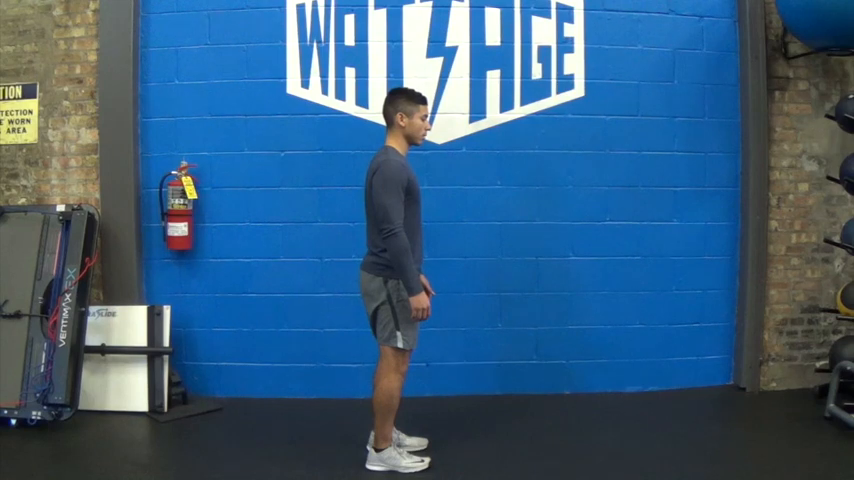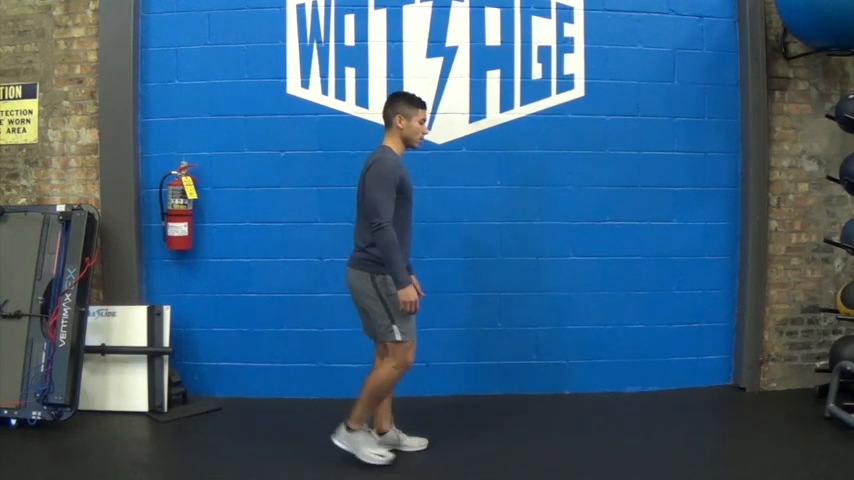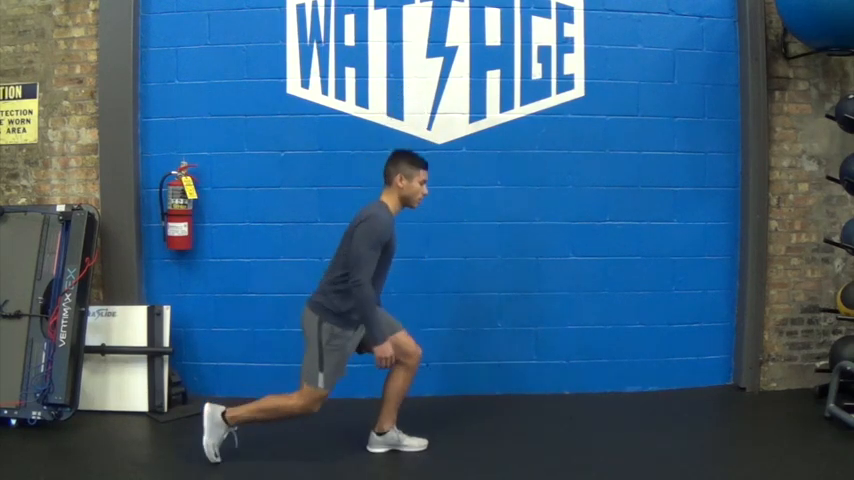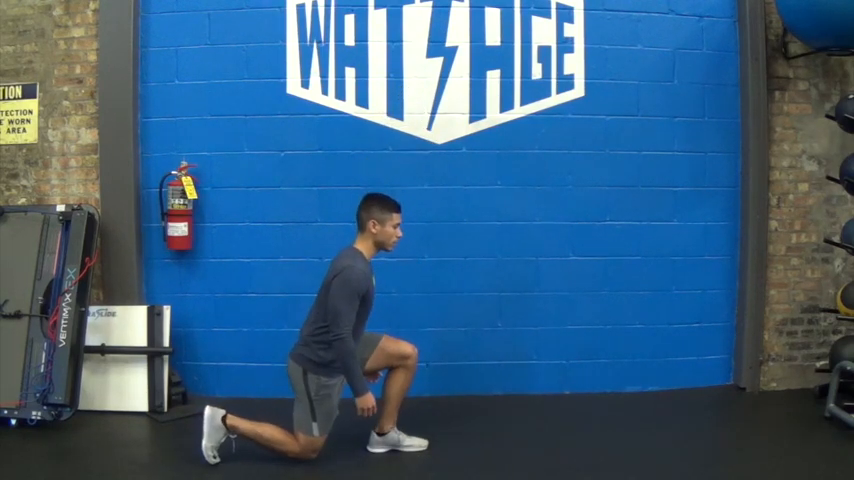
dt=0.7s
person 1, frame 1
left shoulder: (394, 163)
right shoulder: (390, 167)
right elbow: (392, 233)
left wrist: (416, 275)
right wrist: (413, 288)
left hip: (392, 276)
right hip: (389, 280)
left knee: (393, 360)
right knee: (395, 363)
left ankle: (385, 434)
right ankle: (381, 451)
person 1, frame 2
left shoulder: (390, 163)
right shoulder: (384, 164)
right elbow: (381, 228)
left wrist: (405, 275)
right wrist: (401, 283)
left hip: (382, 273)
right hip: (375, 275)
left knee: (389, 353)
right knee: (401, 357)
left ankle: (382, 430)
right ankle: (353, 428)
person 1, frame 3
left shoulder: (382, 216)
right shoulder: (377, 221)
right elbow: (359, 283)
left wrist: (379, 328)
right wrist: (378, 338)
left hip: (353, 313)
right hip: (332, 318)
left knee: (411, 355)
right knee: (308, 401)
left ankle: (384, 432)
right ankle: (224, 418)
person 1, frame 4
left shoulder: (356, 261)
right shoulder: (352, 272)
right elbow: (340, 336)
left wrist: (363, 364)
right wrist: (360, 391)
left hip: (333, 352)
right hip: (319, 364)
left knee: (407, 355)
right knee: (306, 449)
left ankle: (385, 433)
right ankle: (225, 422)
